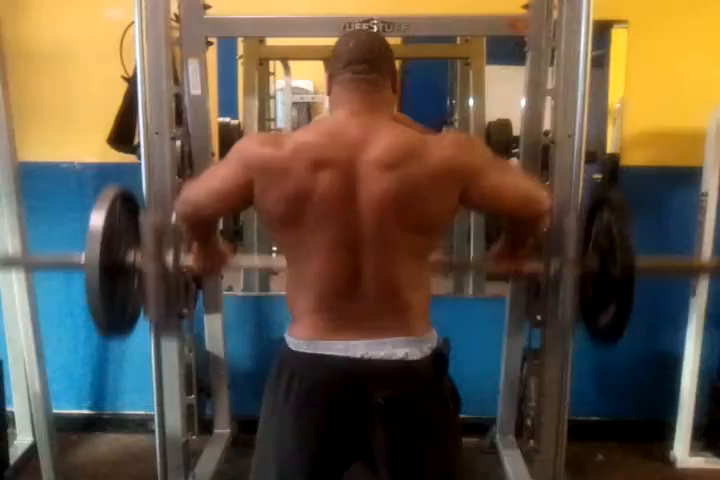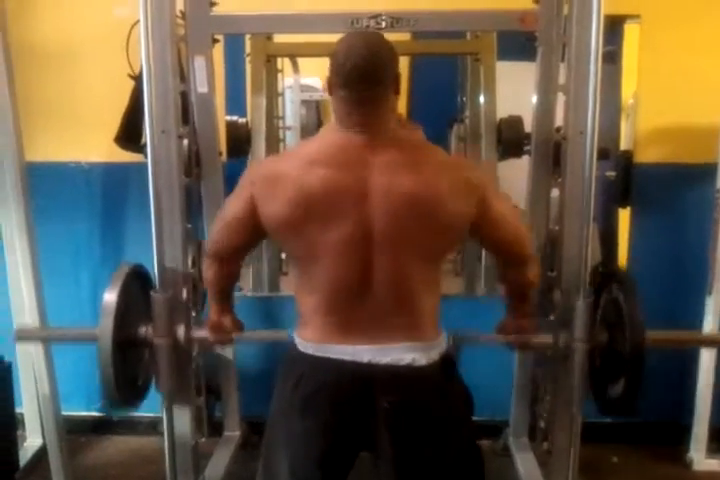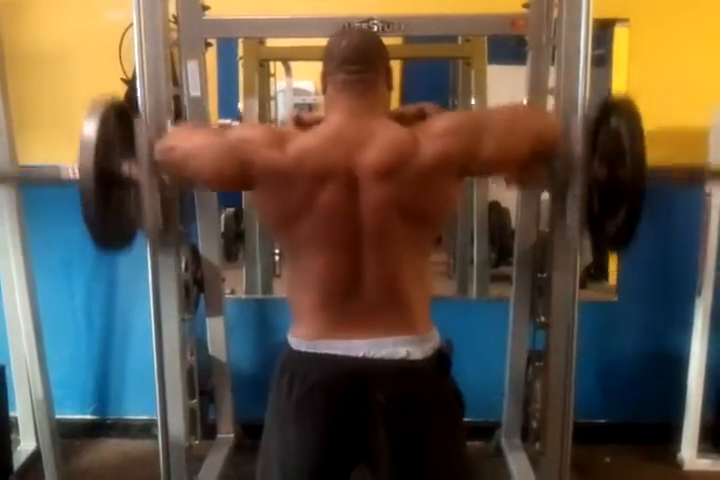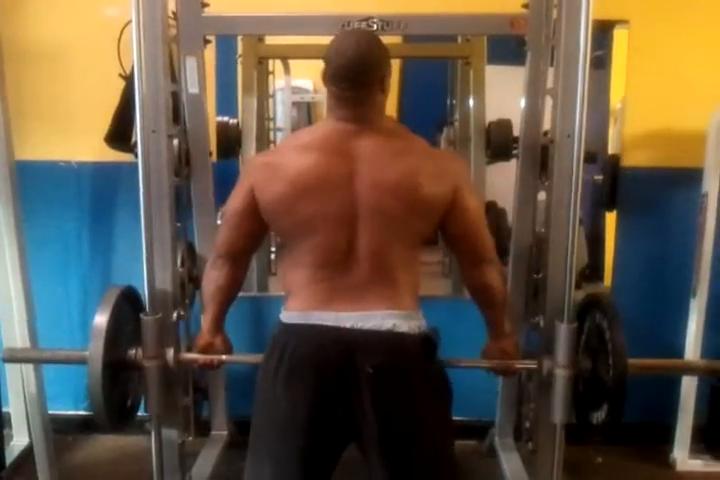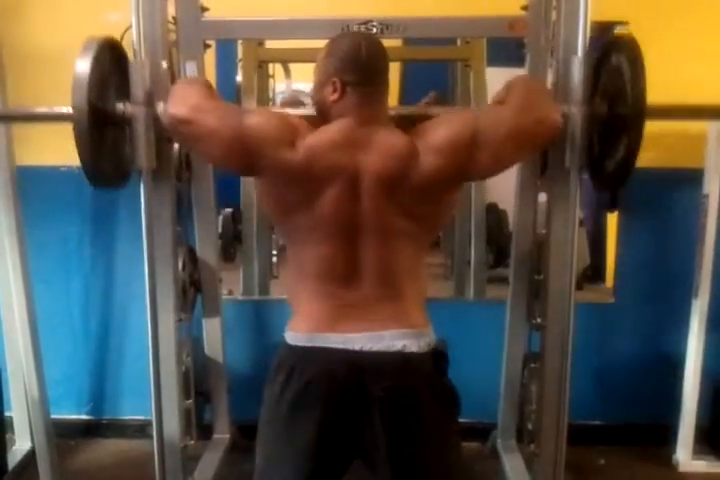
dt=1s
person 1, frame 1
left shoulder: (266, 156)
right shoulder: (446, 158)
left elbow: (190, 208)
right elbow: (535, 205)
left wrist: (206, 247)
right wrist: (511, 249)
left hip: (310, 368)
right hip: (407, 369)
person 1, frame 2
left shoulder: (275, 175)
right shoulder: (456, 175)
left elbow: (220, 252)
right elbow: (519, 256)
left wrist: (219, 310)
right wrist: (520, 315)
left hip: (319, 370)
right hip: (416, 372)
person 1, frame 3
left shoulder: (266, 152)
right shoulder: (437, 147)
left elbow: (171, 149)
right elbow: (543, 128)
left hip: (313, 368)
right hip: (409, 367)
person 1, frame 4
left shoulder: (271, 164)
right shoulder: (437, 167)
left elbow: (227, 257)
right elbow: (481, 263)
left wrist: (211, 327)
right wrist: (500, 333)
left hip: (303, 345)
right hip: (396, 348)
person 1, frame 5
left shoulder: (282, 150)
right shoulder: (435, 154)
left elbow: (182, 112)
right elbow: (544, 116)
left wrist: (195, 86)
right wrist: (516, 90)
left hip: (311, 363)
right hip: (406, 363)
